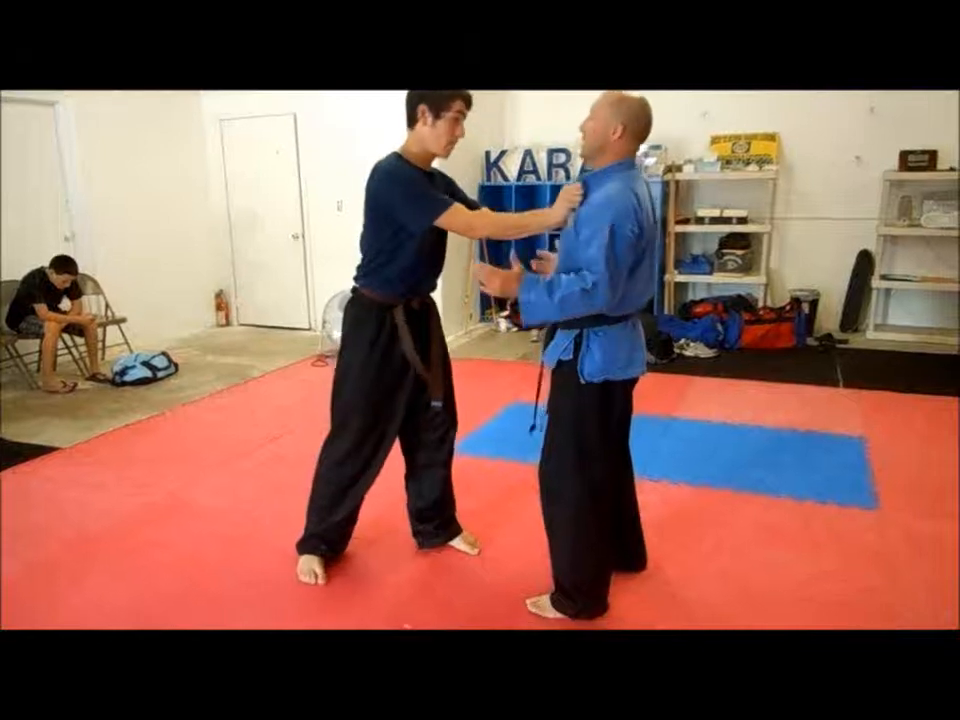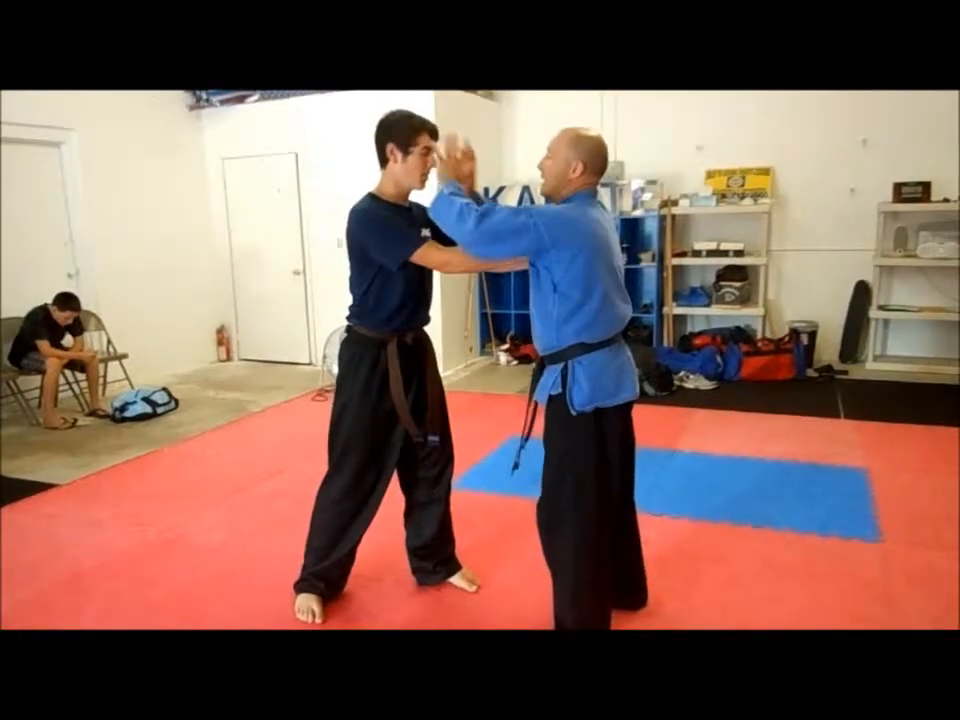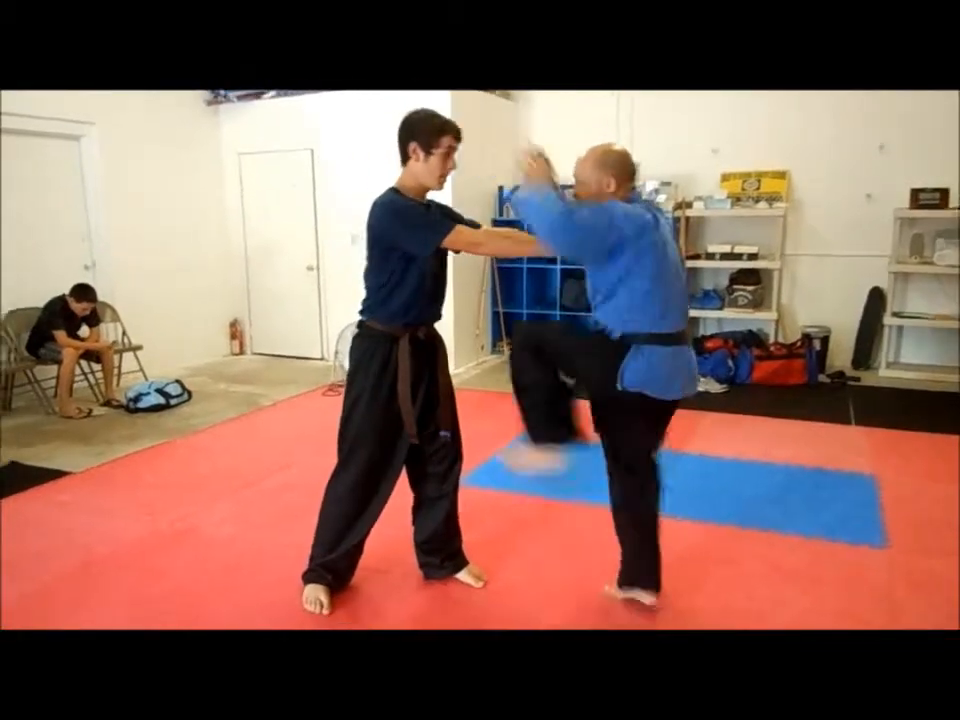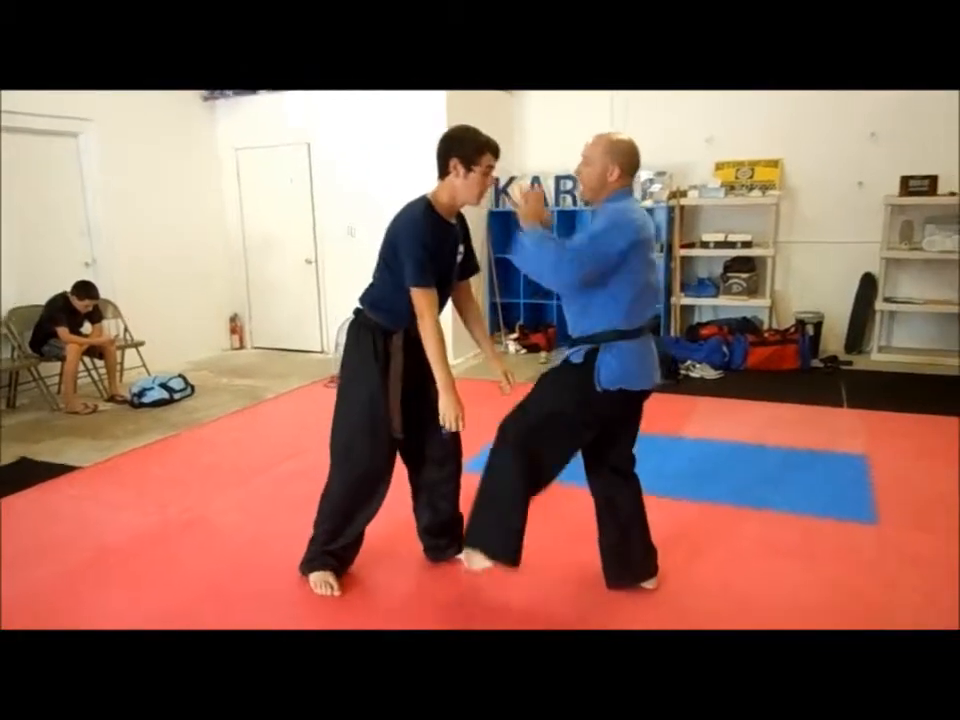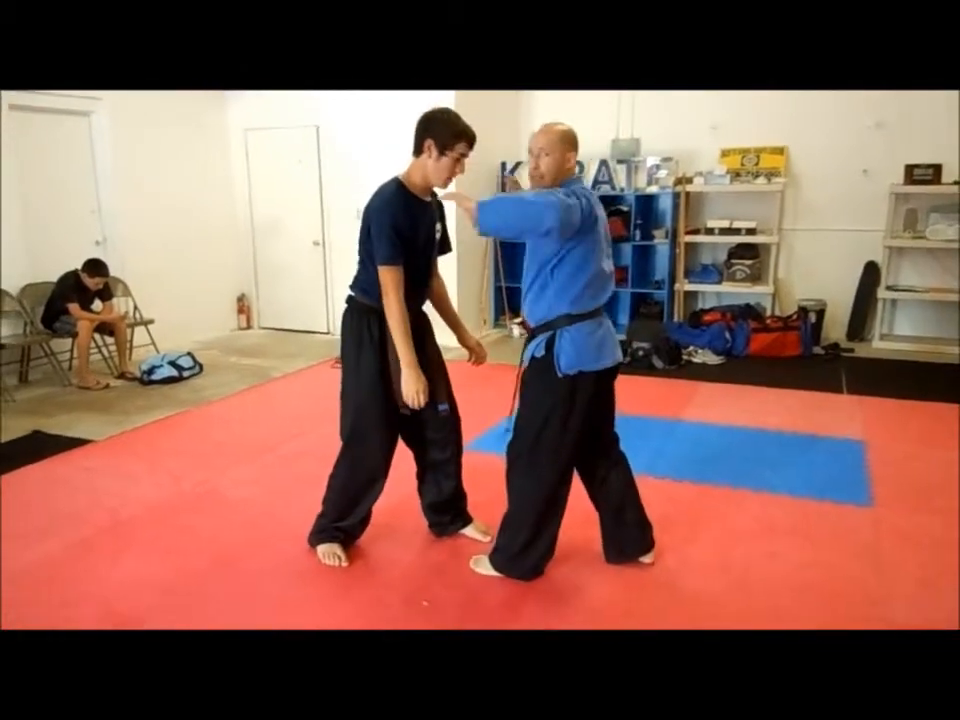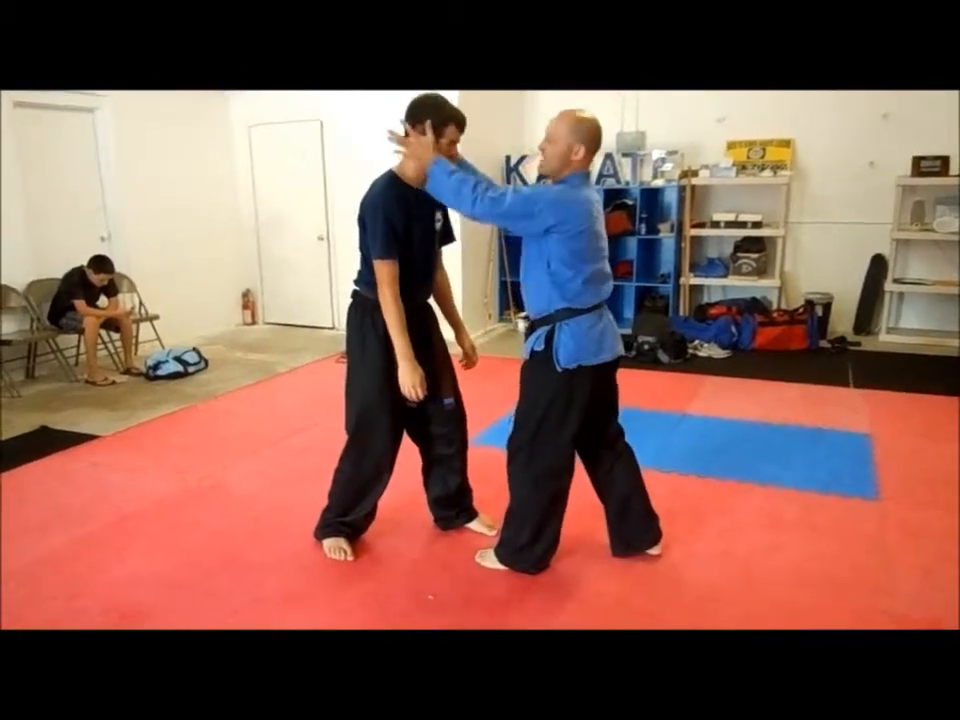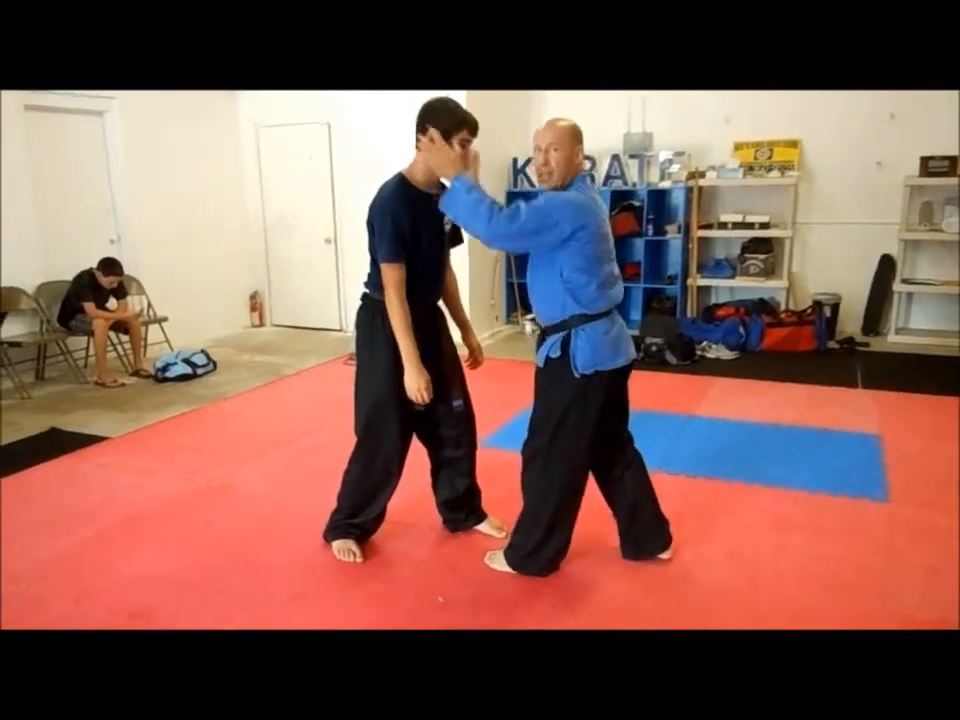
dt=0.7s
person 1, frame 1
left shoulder: (438, 182)
right shoulder: (392, 176)
left elbow: (487, 221)
right elbow: (470, 226)
left wrist: (548, 218)
right wrist: (551, 216)
left hip: (418, 315)
right hip: (376, 321)
left knee: (433, 425)
right knee: (356, 434)
left ankle: (435, 524)
right ankle: (318, 542)
person 1, frame 2
left shoulder: (419, 215)
right shoulder: (368, 217)
left elbow: (466, 252)
right elbow: (445, 262)
right wrist: (519, 254)
left hip: (414, 351)
right hip: (371, 357)
left knee: (431, 462)
right knee: (354, 472)
left ankle: (435, 561)
right ankle: (316, 581)
person 1, frame 3
left shoulder: (433, 212)
right shoulder: (393, 210)
left elbow: (486, 237)
right elbow: (479, 241)
left wrist: (548, 246)
left hip: (423, 346)
right hip: (382, 351)
left knee: (440, 456)
right knee: (364, 465)
left ankle: (441, 557)
right ankle: (323, 572)
person 1, frame 4
left shoulder: (458, 226)
right shoulder: (416, 224)
left elbow: (463, 297)
right elbow: (426, 313)
left wrist: (495, 358)
right wrist: (446, 390)
left hip: (414, 346)
right hip: (375, 345)
left knee: (439, 448)
right knee: (363, 456)
left ankle: (444, 540)
right ankle: (324, 558)
person 1, frame 5
left shoulder: (432, 205)
right shoulder: (389, 205)
right elbow: (391, 293)
left wrist: (463, 334)
right wrist: (409, 368)
left hip: (413, 322)
right hip: (372, 327)
left knee: (441, 425)
right knee: (369, 438)
left ankle: (449, 515)
right ankle: (331, 530)
person 1, frame 6
left shoulder: (433, 194)
right shoulder: (383, 198)
right elbow: (386, 287)
left wrist: (460, 331)
right wrist: (405, 361)
left hip: (419, 316)
right hip: (377, 323)
left knee: (446, 420)
right knee: (375, 433)
left ankle: (454, 509)
right ankle: (337, 525)
person 1, frame 7
left shoulder: (442, 197)
right shoulder: (393, 201)
right elbow: (393, 290)
left wrist: (466, 332)
right wrist: (411, 364)
left hip: (429, 319)
right hip: (386, 325)
left knee: (455, 422)
right knee: (384, 434)
left ankle: (463, 511)
right ankle: (346, 526)
person 2, frame 1
left shoulder: (614, 198)
right shoulder: (622, 187)
left elbow: (598, 288)
left wrist: (526, 289)
right wrist: (564, 266)
left hip: (591, 348)
right hip: (612, 343)
left knee: (570, 472)
right knee: (606, 458)
left ankle: (579, 595)
right ankle: (623, 551)
person 2, frame 2
left shoulder: (562, 222)
right shoulder: (590, 217)
left elbow: (479, 231)
right elbow: (511, 230)
left wrist: (451, 186)
right wrist: (467, 191)
left hip: (581, 379)
right hip: (606, 371)
left knee: (569, 508)
right knee: (609, 491)
left ankle: (582, 618)
right ankle: (624, 588)
person 2, frame 3
left shoulder: (623, 220)
right shoulder: (643, 220)
left elbow: (560, 222)
left wrist: (536, 185)
left hip: (633, 362)
right hip: (657, 365)
left knee: (532, 341)
right knee: (632, 472)
left ankle: (550, 437)
right ankle: (640, 579)
person 2, frame 4
left shoulder: (617, 220)
right shoulder: (622, 217)
left elbow: (565, 271)
right elbow: (581, 269)
left wrist: (532, 228)
right wrist: (549, 245)
left hip: (605, 363)
right hip: (624, 360)
left knee: (520, 436)
right knee: (611, 467)
left ankle: (493, 542)
right ankle: (634, 566)
person 2, frame 5
left shoulder: (571, 199)
right shoulder: (573, 201)
left elbow: (546, 218)
left wrist: (479, 207)
right wrist: (510, 208)
left hip: (564, 350)
right hip: (591, 344)
left knee: (536, 458)
right knee: (598, 449)
left ankle: (516, 558)
right ankle: (632, 541)
person 2, frame 6
left shoulder: (558, 201)
right shoulder: (575, 197)
left elbow: (485, 202)
right elbow: (501, 198)
left wrist: (430, 160)
right wrist: (447, 160)
left hip: (564, 343)
right hip: (591, 337)
left knee: (536, 453)
right knee: (603, 441)
left ankle: (522, 551)
right ankle: (639, 533)
person 2, frame 7
left shoulder: (568, 206)
right shoulder: (572, 200)
left elbow: (499, 229)
right elbow: (516, 225)
left wrist: (456, 179)
right wrist: (469, 181)
left hip: (577, 349)
right hip: (601, 343)
left knee: (551, 456)
right knee: (610, 447)
left ankle: (530, 554)
right ankle: (649, 537)
